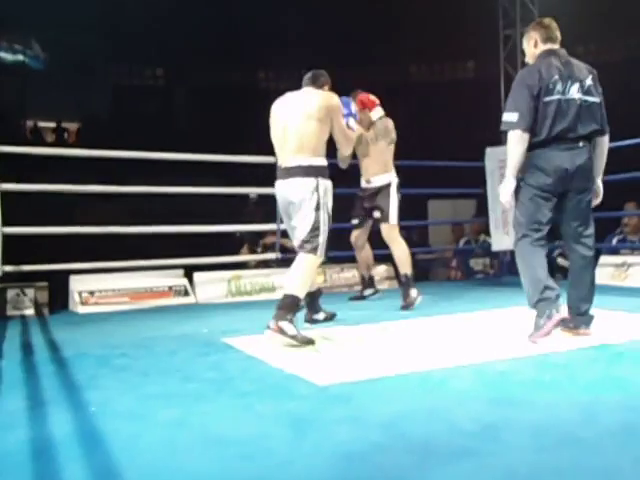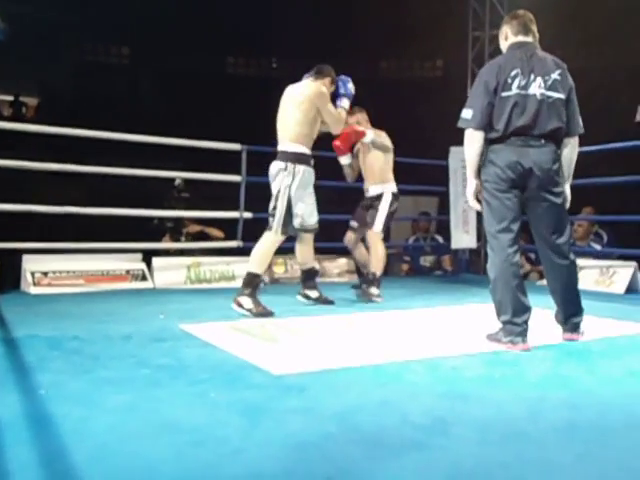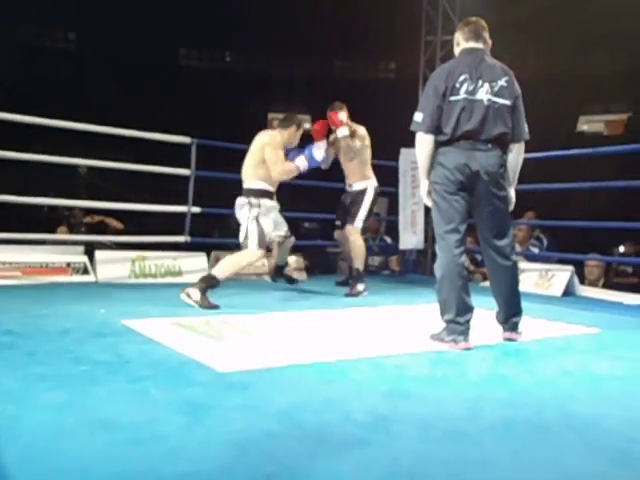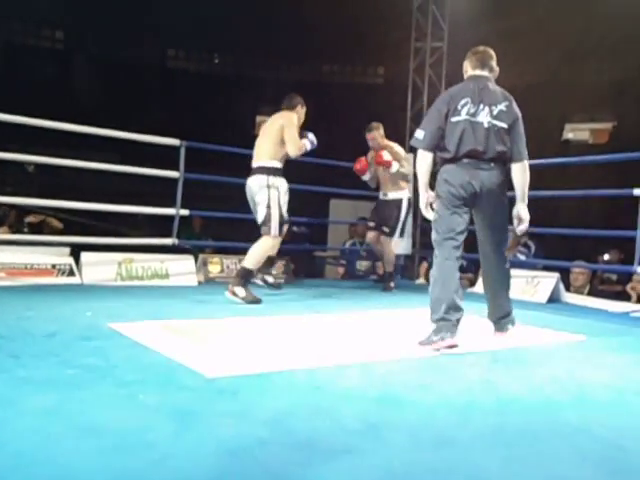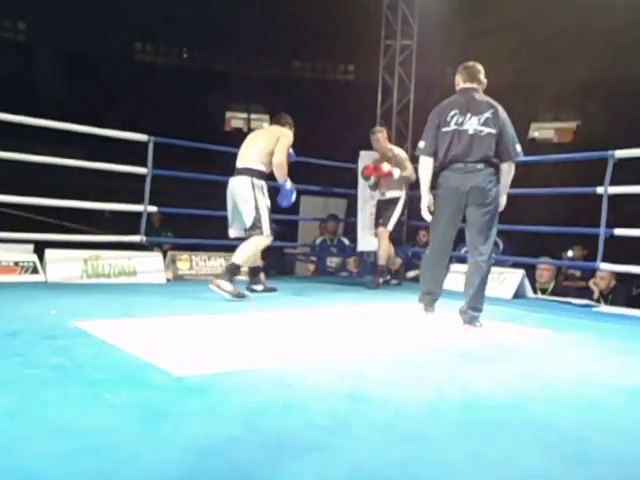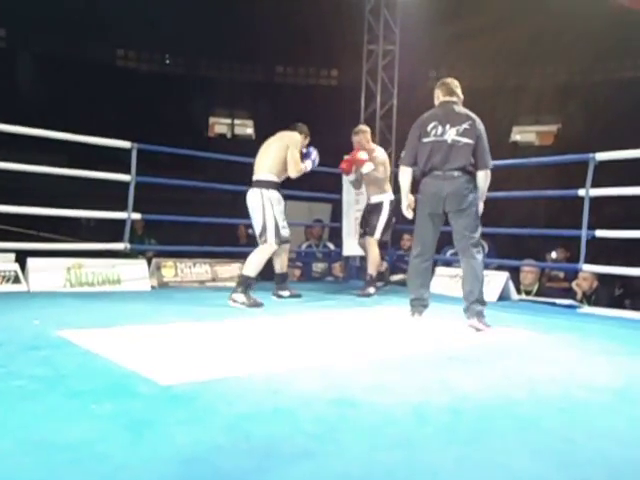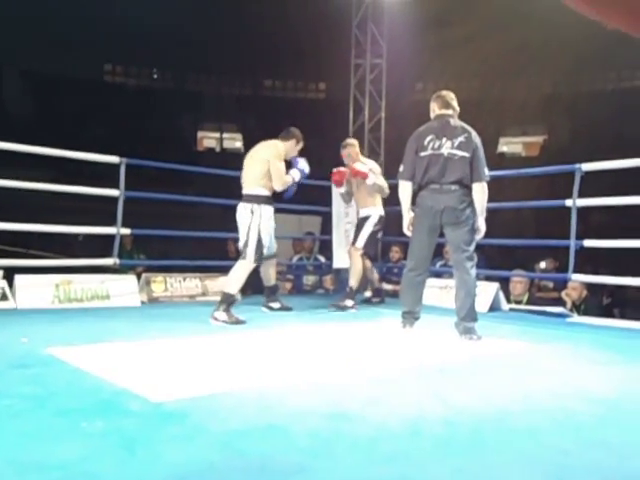
dt=0.7s
person 1, frame 1
left shoulder: (531, 74)
right shoulder: (588, 73)
left elbow: (519, 131)
right elbow: (602, 134)
left wrist: (510, 176)
right wrist: (596, 176)
left hip: (544, 161)
right hip: (582, 160)
left knee: (530, 235)
right knee: (580, 239)
left ankle: (547, 307)
right ankle: (580, 317)
person 1, frame 2
left shoulder: (495, 68)
right shoulder: (558, 70)
left elbow: (475, 129)
right elbow: (572, 135)
left wrist: (471, 176)
right wrist: (566, 180)
left hip: (503, 158)
right hip: (545, 159)
left knee: (503, 243)
right knee: (556, 242)
left ankle: (513, 330)
right ankle: (571, 322)
person 1, frame 3
left shoulder: (446, 73)
right shoulder: (506, 77)
left elbow: (425, 132)
right elbow: (517, 140)
left wrist: (424, 177)
right wrist: (510, 183)
left hip: (452, 160)
right hip: (491, 162)
left knee: (450, 245)
right knee: (499, 244)
left ankle: (456, 329)
right ankle: (510, 323)
person 1, frame 4
left shoulder: (450, 97)
right shoulder: (507, 102)
left elbow: (425, 148)
right elbow: (519, 159)
left wrist: (423, 188)
right wrist: (522, 202)
left hip: (454, 176)
right hip: (492, 180)
left knee: (446, 250)
right knee: (495, 253)
left ankle: (444, 327)
right ankle: (502, 320)
person 1, frame 5
left shoulder: (442, 109)
right shoulder: (495, 110)
left elbow: (427, 156)
right elbow: (508, 158)
left wrist: (425, 193)
right wrist: (503, 191)
left hip: (450, 180)
right hip: (484, 180)
left knee: (439, 245)
right knee: (480, 250)
left ankle: (428, 299)
right ankle: (471, 314)
person 1, frame 6
left shoulder: (424, 121)
right shoulder: (473, 122)
left elbow: (406, 164)
right elbow: (483, 168)
left wrist: (405, 194)
right wrist: (480, 197)
left hip: (431, 187)
right hip: (462, 187)
left knee: (422, 249)
right knee: (471, 250)
left ankle: (417, 307)
right ankle: (475, 312)
person 1, frame 7
left shoulder: (420, 135)
right shoulder: (469, 135)
left elbow: (406, 179)
right elbow: (479, 181)
left wrist: (406, 211)
right wrist: (480, 215)
left hip: (427, 201)
right hip: (459, 202)
left knee: (416, 263)
right knee: (464, 264)
left ankle: (408, 319)
right ankle: (467, 326)
person 2, frame 1
left shoulder: (280, 103)
right shoulder: (329, 99)
right elbow: (346, 148)
right wrist: (348, 122)
left hip: (285, 182)
right hip: (312, 179)
left knee: (308, 248)
right knee: (311, 252)
left ankle: (314, 309)
right ankle: (283, 317)
person 2, frame 2
left shoulder: (294, 89)
right shoulder: (316, 90)
right elbow: (336, 127)
right wrist: (344, 99)
left hip: (298, 167)
right hip: (292, 166)
left knee: (307, 229)
right knee: (276, 231)
left ankle: (309, 287)
right ankle: (246, 294)
person 2, frame 3
left shoulder: (268, 137)
right shoulder: (273, 138)
right elbow: (279, 173)
left wrist: (294, 160)
right wrist: (305, 161)
left hip: (265, 202)
right hip: (255, 203)
left knee: (285, 237)
right knee: (254, 251)
left ankle: (278, 271)
right ankle: (197, 289)
person 2, frame 4
left shoulder: (271, 122)
right shoulder: (289, 119)
right elbow: (293, 151)
left wrist: (297, 140)
right wrist: (305, 143)
left hip: (257, 180)
right hip: (268, 180)
left knee: (280, 226)
right knee: (272, 235)
left ankle: (265, 271)
right ankle: (238, 283)
person 2, frame 5
left shoulder: (258, 133)
right shoulder: (285, 133)
right elbow: (278, 160)
left wrist: (283, 156)
right wrist: (285, 183)
left hip: (237, 181)
right hip: (251, 182)
left knee: (253, 234)
right knee: (263, 236)
left ankle: (256, 281)
right ankle: (225, 278)
person 2, frame 6
left shoulder: (278, 139)
right shoulder: (293, 138)
right elbow: (295, 172)
left wrist: (291, 166)
right wrist: (309, 162)
left hip: (264, 192)
right hip: (265, 192)
left knee: (283, 241)
right knee: (268, 244)
left ankle: (281, 288)
right ankle: (240, 291)
person 2, frame 7
left shoulder: (266, 147)
right shoulder: (276, 148)
right elbow: (279, 184)
right wrist: (296, 174)
left hip: (258, 207)
right hip: (256, 207)
left knee: (269, 254)
right knee: (249, 259)
left ankle: (271, 300)
right ankle: (221, 310)
person 3, frame 1
left shoulder: (383, 124)
right shoulder: (353, 130)
left elbow: (391, 137)
left wrist: (375, 109)
left hip: (386, 185)
right hip: (366, 187)
left knee: (389, 233)
right knee: (357, 238)
left ankle: (409, 289)
right ankle: (368, 285)
person 3, frame 2
left shoulder: (378, 135)
right shoulder: (357, 147)
left elbow: (387, 148)
right elbow: (350, 177)
left wrist: (364, 133)
right wrist: (343, 155)
left hip: (385, 193)
right hip: (369, 196)
left knee: (373, 236)
right knee: (350, 240)
left ankle: (374, 287)
right ankle: (368, 277)
person 3, frame 3
left shoulder: (359, 132)
right shoulder: (335, 138)
left elbow: (351, 153)
right elbow: (325, 164)
left wrist: (343, 128)
left hip: (365, 189)
right hip: (350, 190)
left knee: (352, 232)
right knee: (340, 235)
left ankle: (359, 282)
right ankle: (354, 273)
person 3, frame 4
left shoulder: (397, 151)
right shoulder: (371, 155)
left elbow: (408, 177)
left wrist: (391, 165)
right wrist: (363, 173)
left hip: (399, 199)
right hip: (384, 199)
left knee: (385, 240)
right knee: (371, 239)
left ankle: (389, 279)
right ankle: (389, 270)
person 3, frame 5
left shoulder: (398, 154)
right shoulder: (377, 160)
left elbow: (411, 177)
left wrist: (393, 172)
right wrist: (369, 178)
left hip: (396, 198)
right hip: (382, 200)
left knee: (382, 232)
right knee: (384, 237)
left ankle: (380, 274)
right ankle: (397, 273)
person 3, frame 6
left shoulder: (378, 154)
right shoulder: (360, 156)
left elbow: (381, 181)
right elbow: (357, 185)
left wrist: (366, 165)
right wrist: (348, 173)
left hip: (383, 202)
right hip: (372, 203)
left knee: (371, 241)
right knee: (364, 241)
left ankle: (370, 284)
right ankle: (377, 273)
person 3, frame 7
left shoulder: (370, 166)
right shoulder: (351, 172)
left elbow: (385, 191)
right elbow: (348, 199)
left wrist: (366, 176)
right wrist: (339, 185)
left hip: (373, 216)
right hip: (363, 217)
left knee: (355, 251)
right knee: (364, 256)
left ankle: (350, 298)
right ankle: (377, 293)
